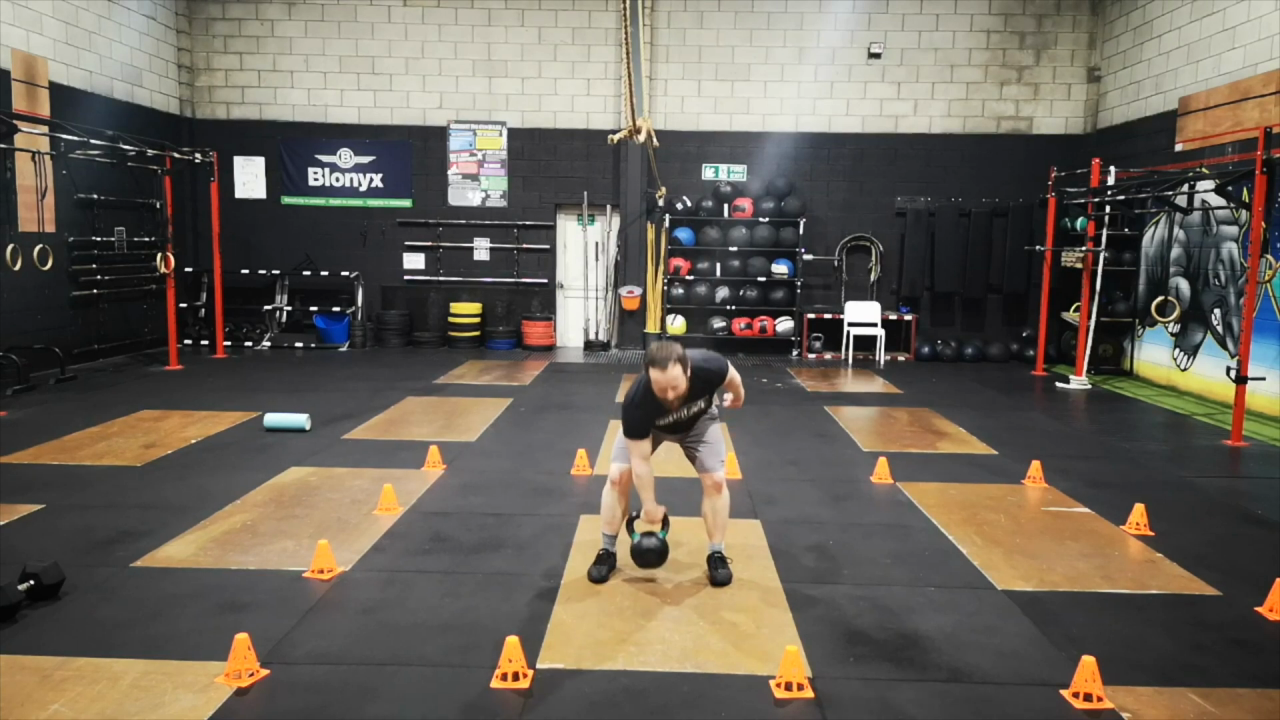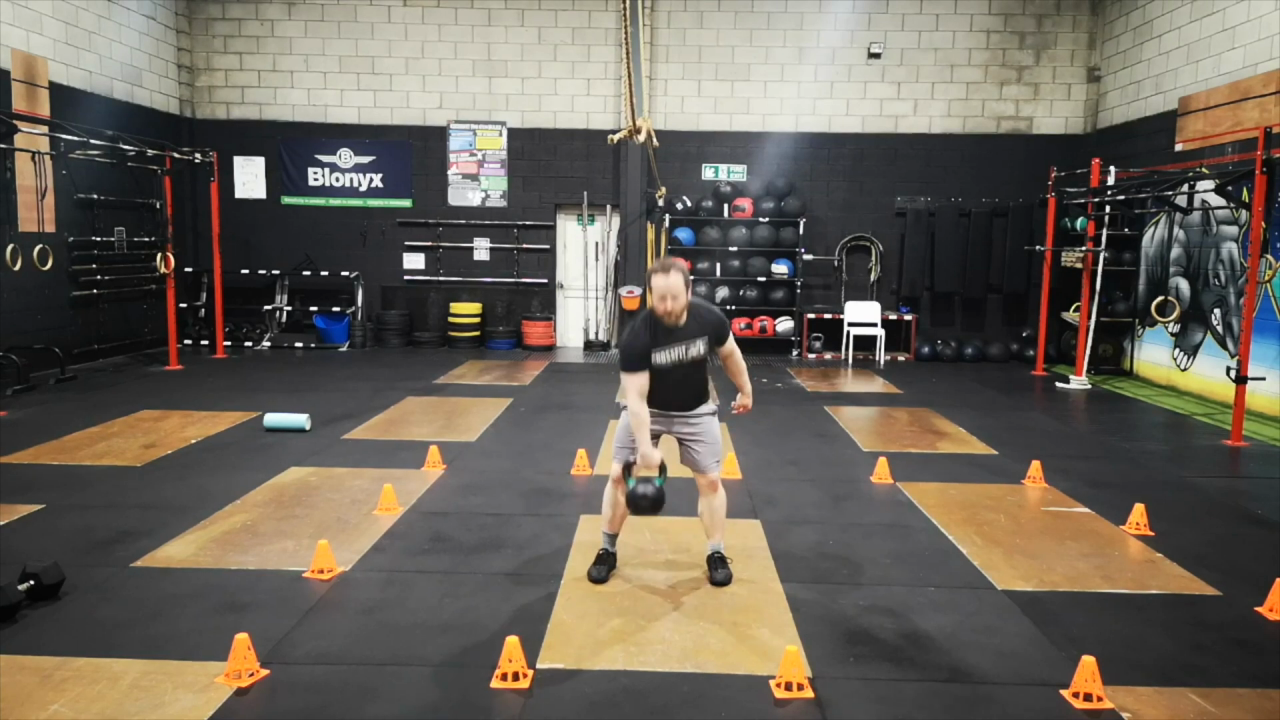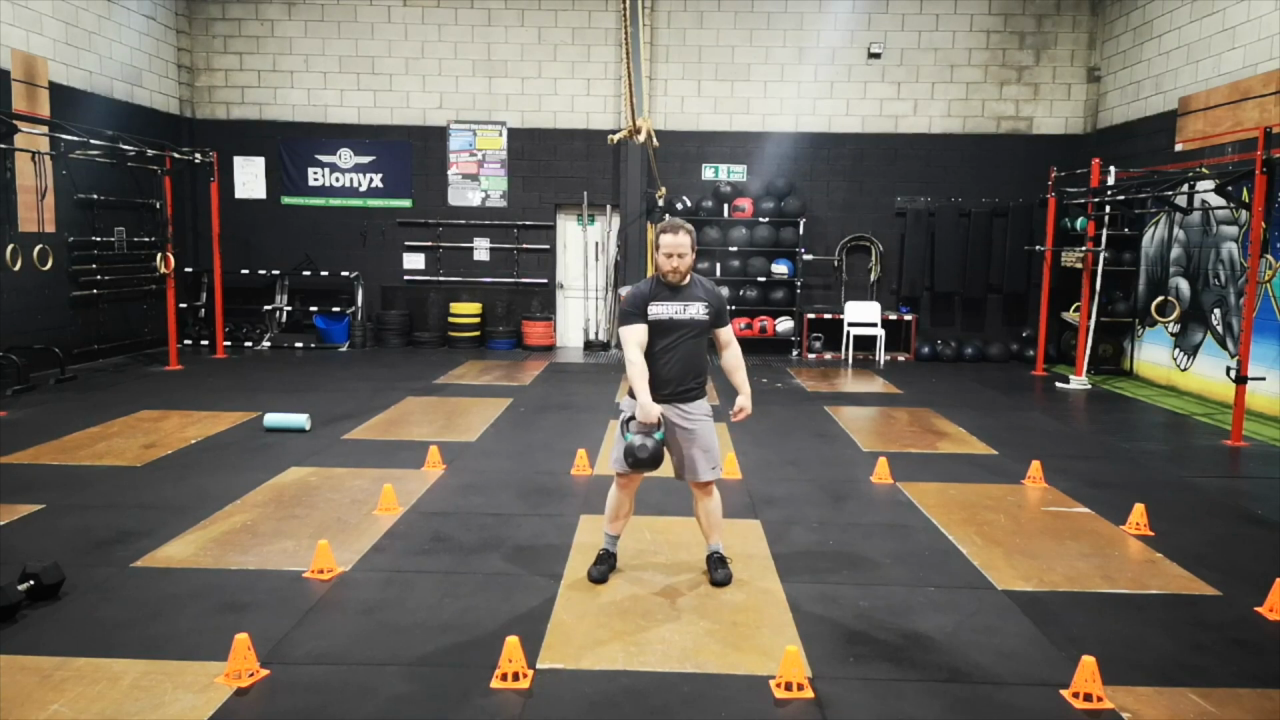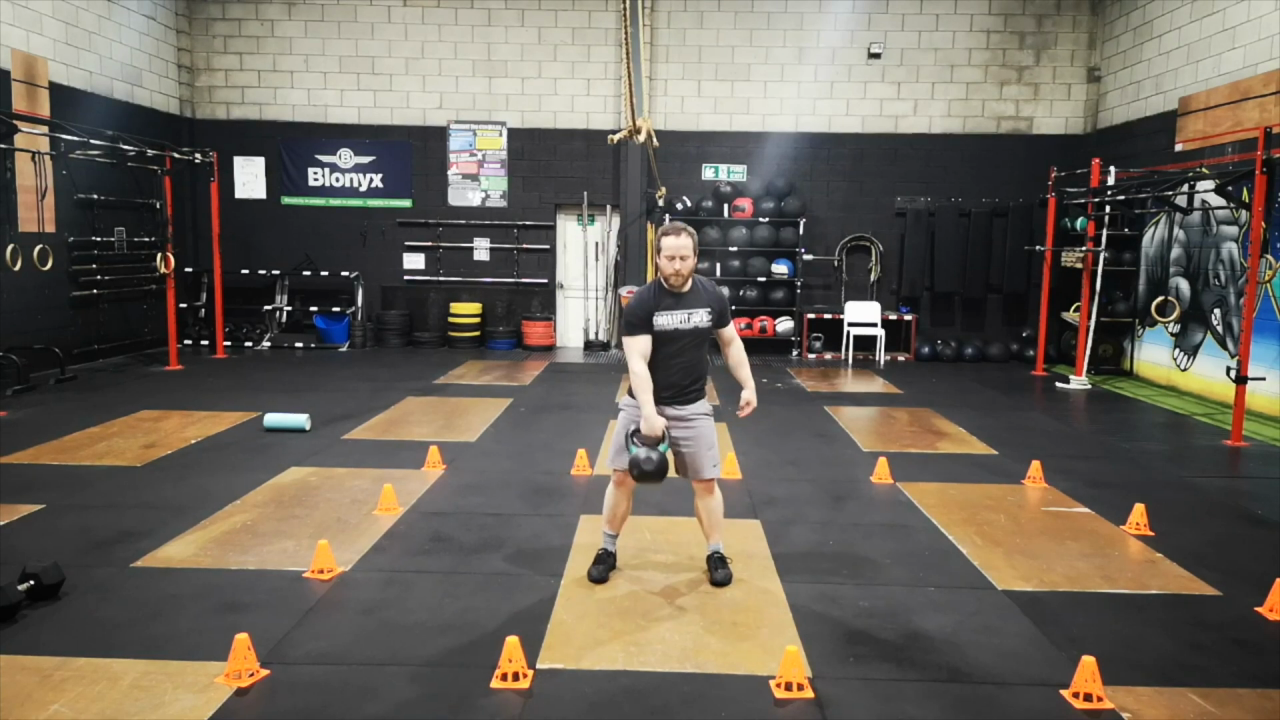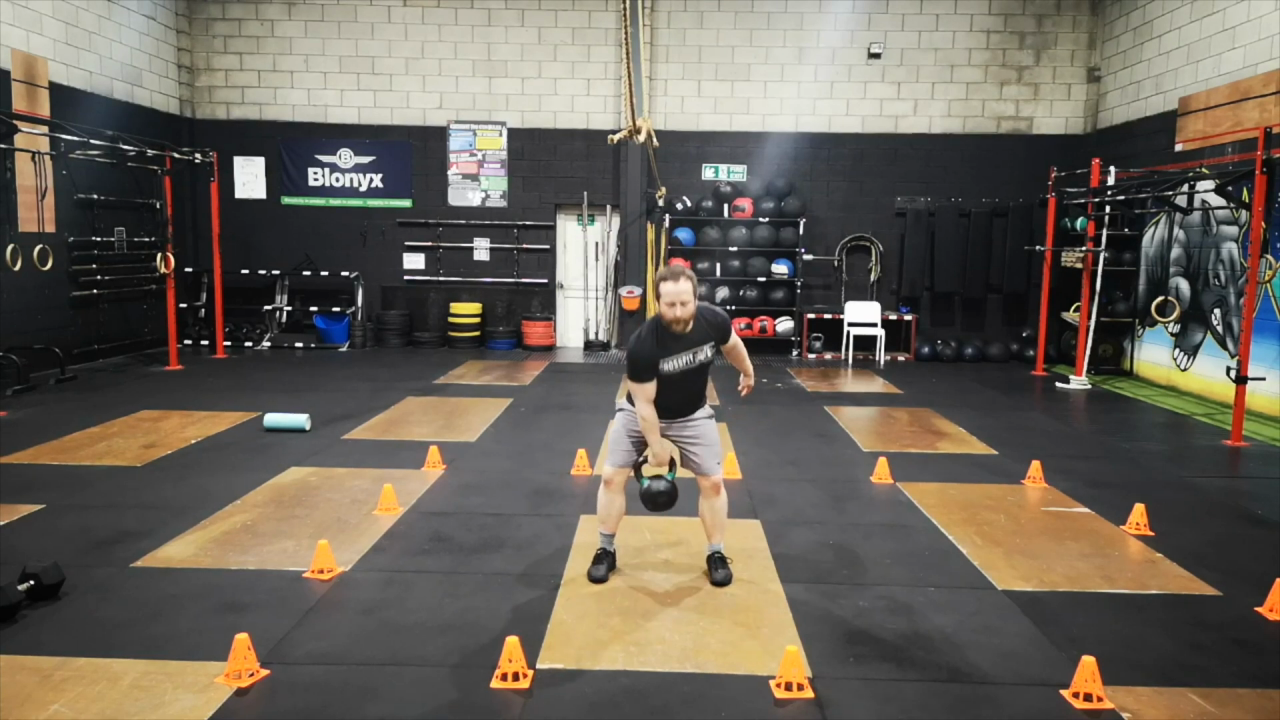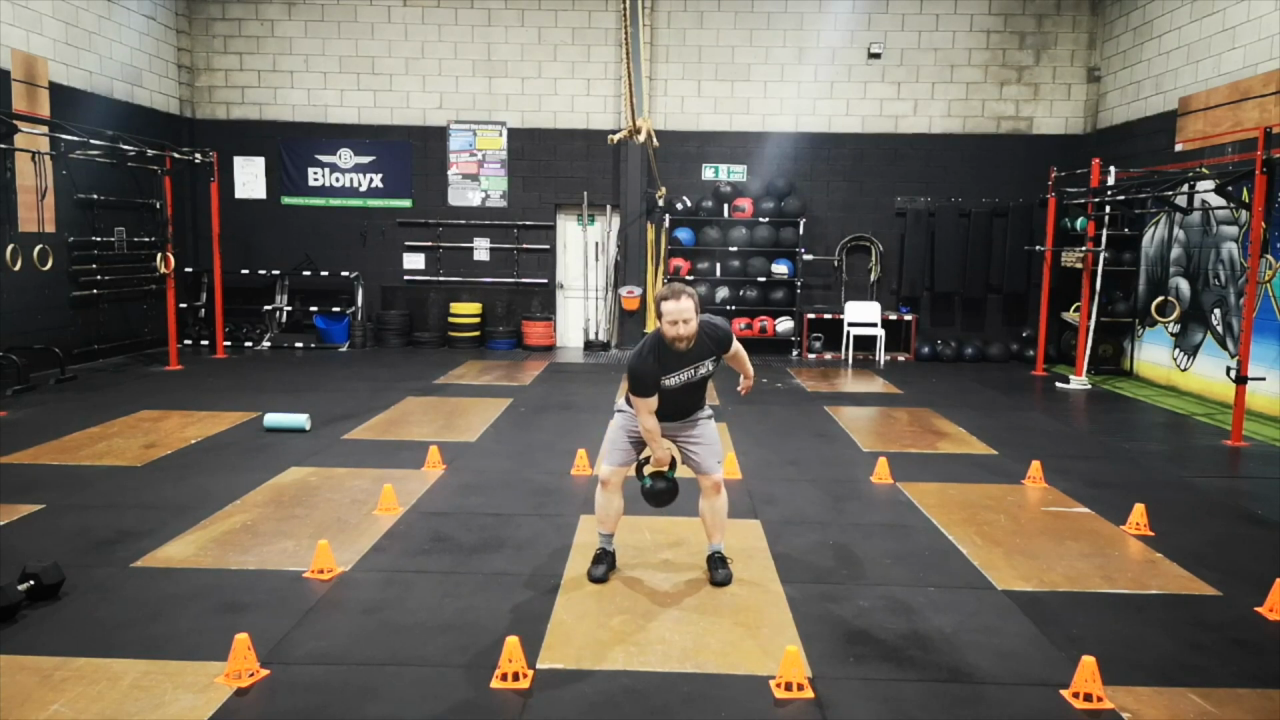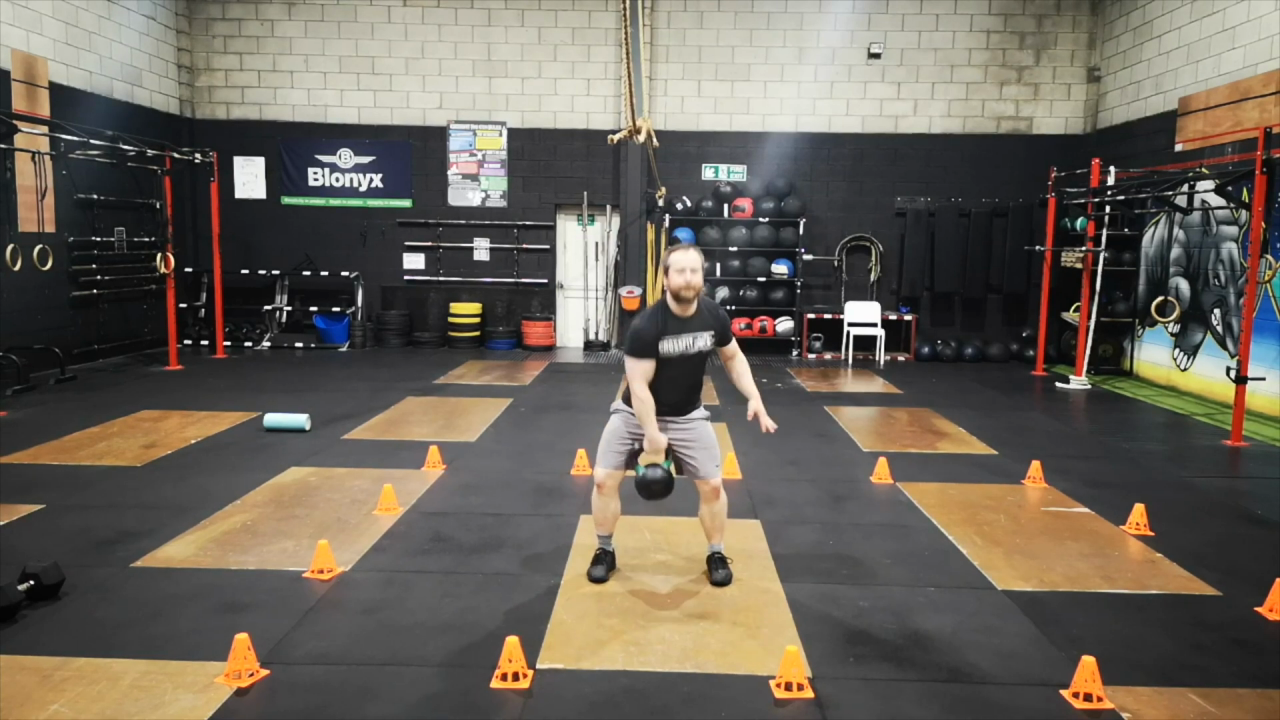
dt=0.3s
person 1, frame 1
left shoulder: (709, 367)
right shoulder: (637, 401)
left elbow: (731, 376)
right elbow: (640, 460)
left wrist: (738, 396)
right wrist: (650, 506)
left hip: (698, 420)
right hip: (650, 425)
left knee: (715, 480)
right knee: (618, 476)
left ankle: (716, 554)
right ankle: (607, 551)
person 1, frame 2
left shoulder: (709, 317)
right shoulder: (637, 336)
left elbow: (729, 354)
right elbow: (636, 398)
left wrist: (745, 390)
right wrist: (645, 449)
left hip: (696, 410)
right hip: (647, 411)
left knee: (710, 480)
right knee: (621, 475)
left ankle: (716, 554)
right ankle: (607, 551)
person 1, frame 3
left shoulder: (709, 294)
right shoulder: (638, 296)
left elbow: (728, 346)
right elbow: (633, 352)
left wrist: (744, 391)
right wrist: (644, 401)
left hip: (693, 406)
right hip: (644, 404)
left knee: (704, 483)
right knee: (626, 479)
left ankle: (715, 554)
right ankle: (608, 551)
person 1, frame 4
left shoulder: (712, 296)
right shoulder: (641, 303)
left elbow: (731, 343)
right elbow: (637, 363)
left wrist: (748, 385)
right wrist: (648, 414)
left hip: (692, 408)
right hip: (642, 404)
left knee: (705, 481)
right knee: (622, 476)
left ankle: (716, 553)
right ankle: (607, 551)
person 1, frame 5
left shoulder: (714, 319)
right shoulder: (643, 343)
left elbow: (732, 345)
right elbow: (644, 404)
left wrist: (748, 373)
right wrist: (656, 447)
left hip: (692, 413)
right hip: (641, 414)
left knee: (712, 481)
right knee: (612, 476)
left ankle: (716, 554)
right ankle: (606, 551)
person 1, frame 6
left shoulder: (716, 331)
right shoulder: (643, 358)
left elbow: (734, 351)
right elbow: (646, 415)
left wrist: (748, 374)
right wrist: (658, 452)
left hip: (692, 415)
right hip: (639, 414)
left knee: (713, 481)
right knee: (608, 476)
left ankle: (716, 555)
right ankle: (605, 552)
person 1, frame 7
left shoulder: (714, 315)
right shoulder: (646, 325)
left elbow: (733, 358)
right elbow: (639, 387)
left wrist: (754, 399)
right wrist: (652, 433)
left hip: (688, 415)
right hip: (636, 413)
left knee: (712, 485)
right knee: (605, 479)
left ankle: (716, 555)
right ankle: (605, 551)
